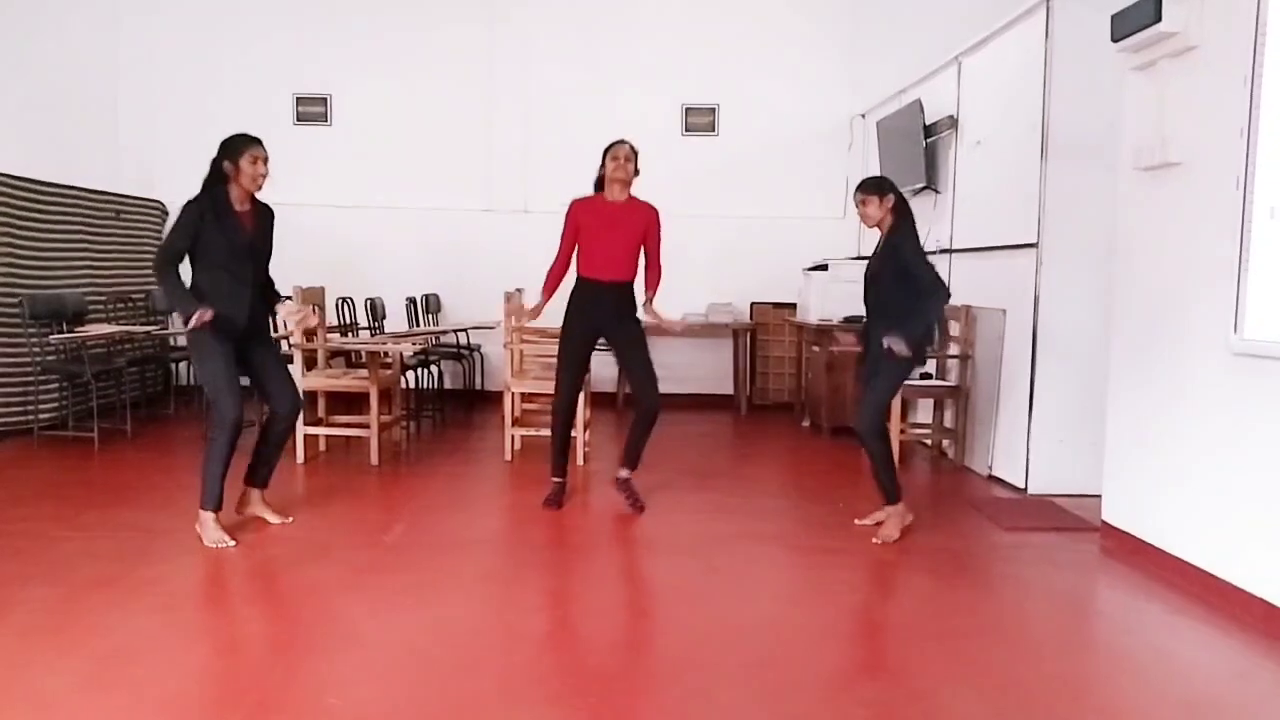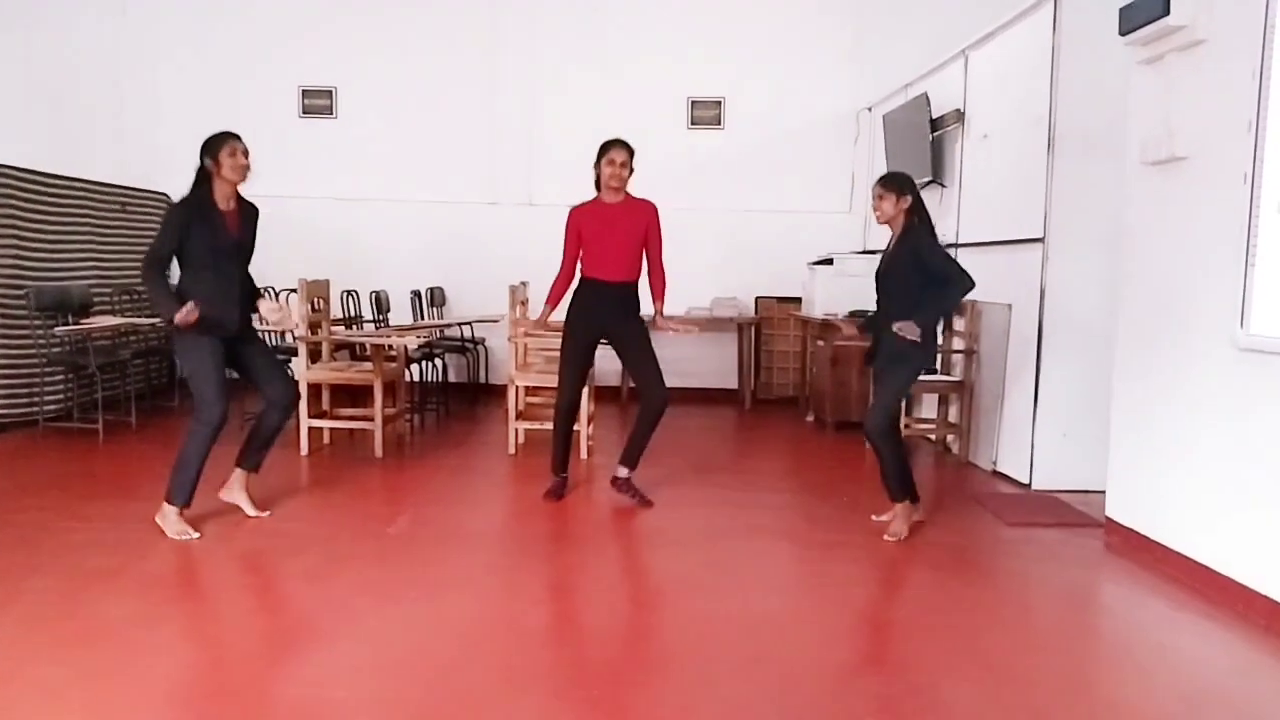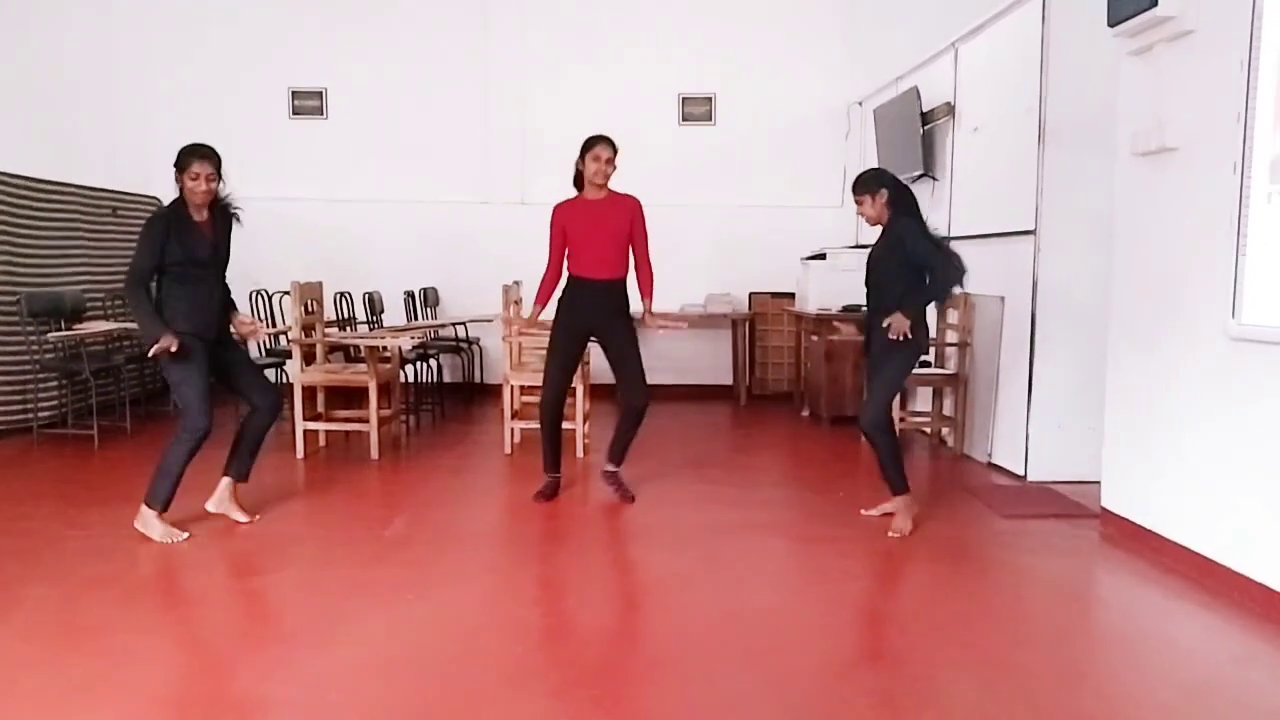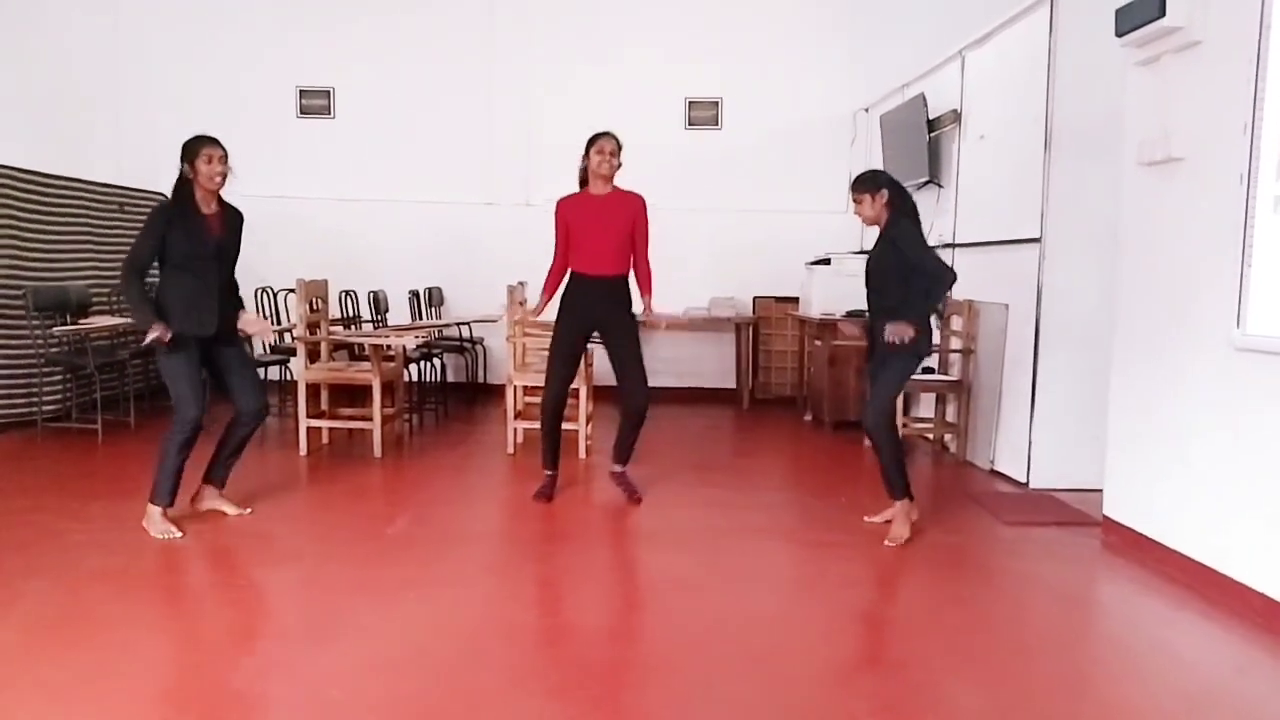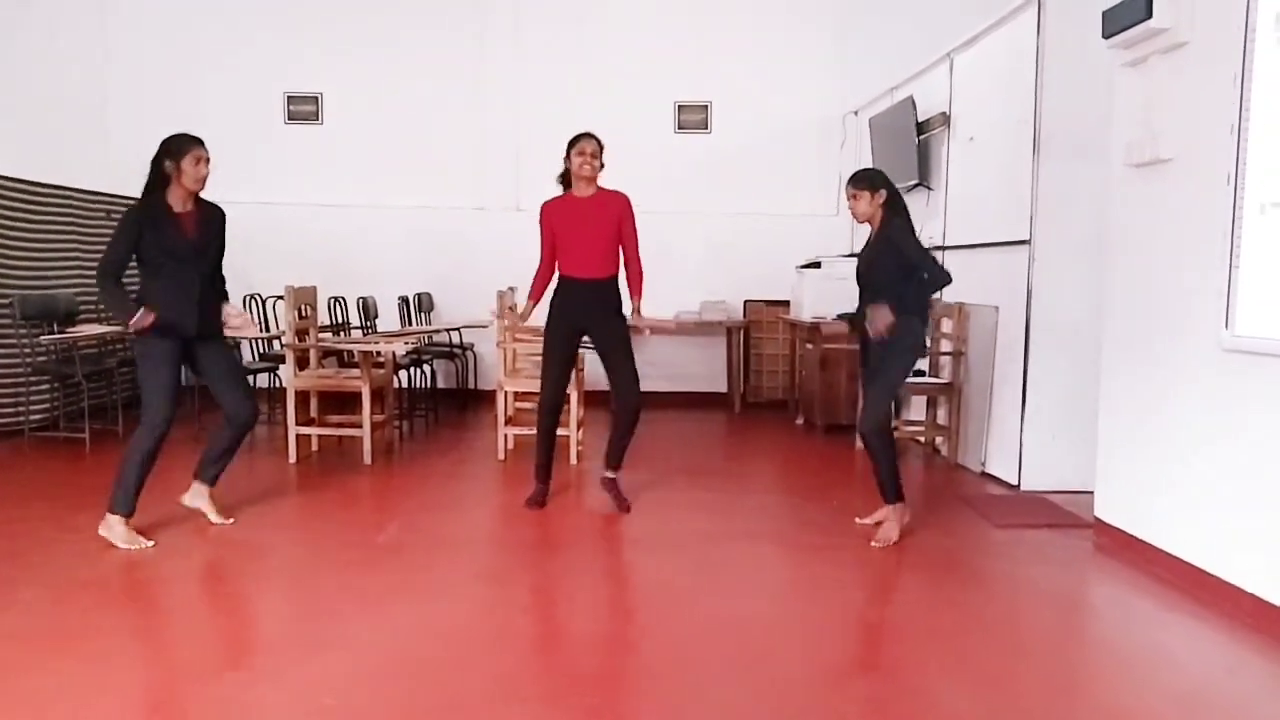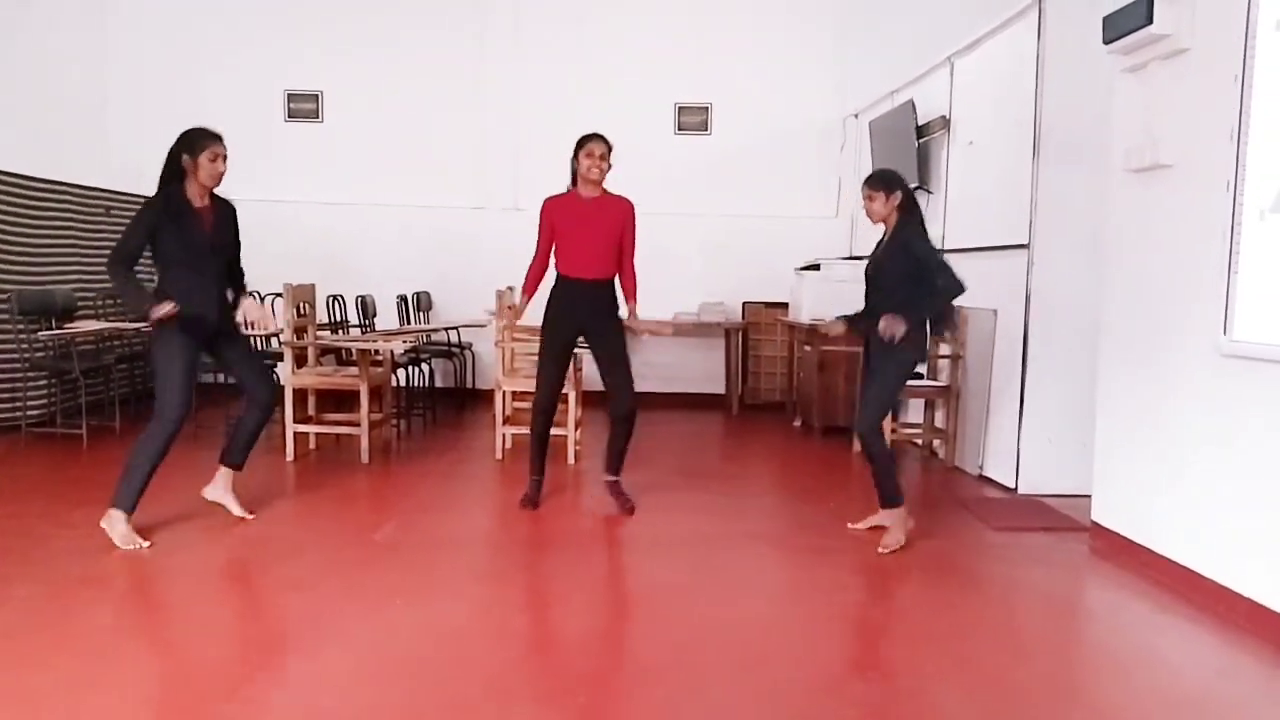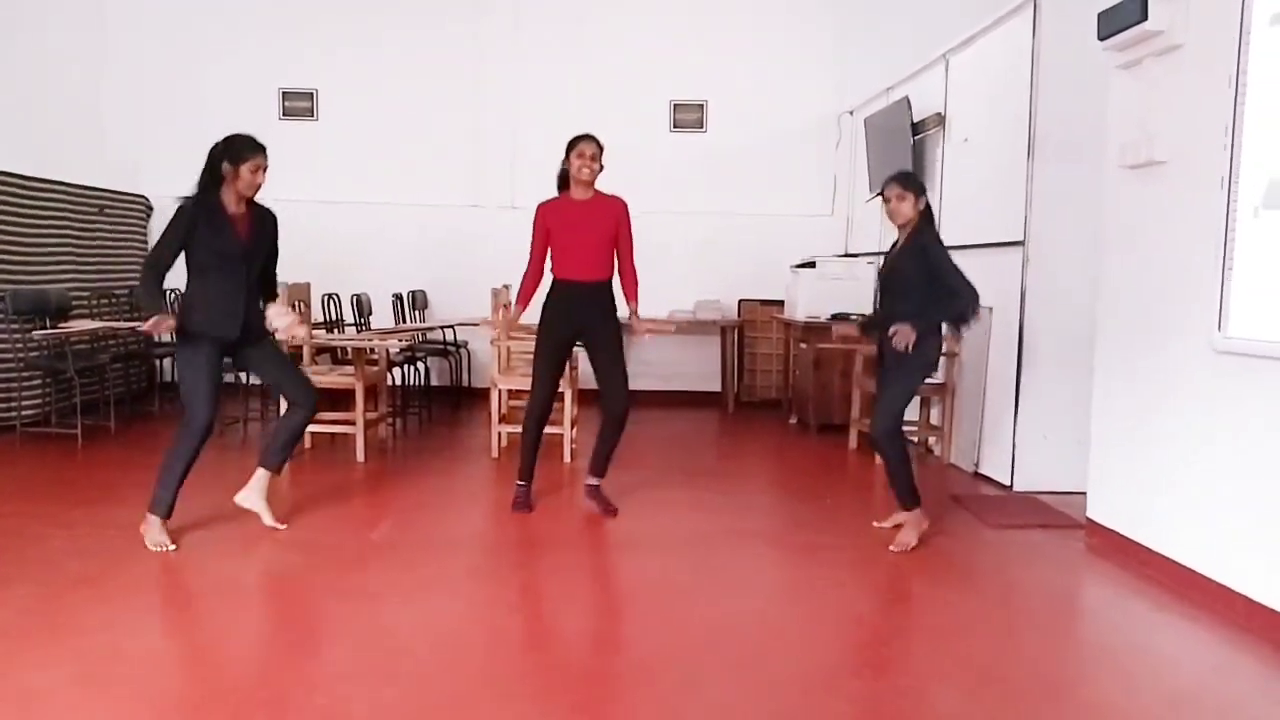
dt=0.7s
person 1, frame 1
left shoulder: (264, 215)
right shoulder: (202, 209)
right elbow: (164, 265)
left wrist: (280, 305)
right wrist: (189, 307)
left hip: (254, 326)
right hip: (212, 327)
left knee: (286, 405)
right knee: (228, 414)
left ankle: (253, 496)
right ankle: (208, 517)
person 1, frame 2
left shoulder: (249, 213)
right shoulder: (187, 211)
right elbow: (153, 266)
left wrist: (261, 303)
right wrist: (173, 309)
left hip: (238, 326)
right hip: (198, 326)
left knee: (284, 393)
right knee: (213, 412)
left ankle: (238, 482)
right ankle: (171, 508)
person 1, frame 3
left shoulder: (223, 220)
right shoulder: (163, 223)
right elbow: (136, 284)
left wrist: (233, 314)
right wrist: (157, 330)
left hip: (216, 332)
right hip: (181, 336)
left knee: (266, 400)
right knee: (197, 423)
left ankle: (225, 491)
right ankle: (150, 513)
person 1, frame 4
left shoulder: (233, 218)
right shoulder: (168, 215)
right elbow: (132, 272)
left wrist: (240, 313)
right wrist: (151, 319)
left hip: (221, 330)
right hip: (178, 331)
left knee: (253, 406)
right knee: (190, 415)
left ankle: (210, 491)
right ankle: (156, 509)
person 1, frame 5
left shoulder: (213, 216)
right shoulder: (143, 216)
right elbow: (108, 274)
left wrist: (224, 308)
right wrist: (128, 312)
left hip: (205, 329)
right hip: (159, 331)
left knee: (242, 411)
right knee: (158, 419)
left ankle: (199, 489)
right ankle: (115, 519)
person 1, frame 6
left shoulder: (225, 212)
right shoulder: (160, 209)
right elbow: (119, 263)
left wrist: (242, 298)
right wrist: (147, 304)
left hip: (220, 322)
right hip: (175, 325)
left knee: (263, 392)
right knee: (171, 416)
left ankle: (222, 482)
right ankle: (118, 514)
person 1, frame 7
left shoulder: (265, 220)
right shoulder: (195, 213)
right elbow: (154, 269)
left wrist: (271, 307)
right wrist: (156, 312)
left hip: (250, 332)
right hip: (201, 332)
left knee: (304, 398)
right knee: (199, 422)
left ankle: (255, 488)
right ankle: (155, 517)
person 2, frame 1
left shoulder: (902, 242)
right shoulder: (884, 246)
left elbow: (936, 294)
left wrist: (909, 339)
right wrist: (863, 338)
left hip: (898, 349)
right hip: (880, 347)
left knee: (866, 422)
right knee: (873, 424)
left ankle: (896, 507)
right ankle: (889, 506)
person 2, frame 2
left shoulder: (919, 240)
right shoulder: (894, 244)
left elbow: (962, 283)
left wrist: (922, 323)
right wrist: (862, 327)
left hip: (911, 349)
right hip: (889, 346)
left knee: (876, 423)
right knee: (885, 426)
left ankle: (905, 504)
right ankle: (907, 503)
person 2, frame 3
left shoulder: (905, 232)
right shoulder: (888, 237)
left elbow: (951, 272)
left wrist: (909, 314)
right wrist: (865, 330)
left hip: (901, 340)
right hip: (884, 340)
left knee: (871, 418)
right knee: (878, 418)
left ankle: (904, 500)
right ankle: (898, 496)
person 2, frame 4
left shoulder: (901, 233)
right shoulder: (887, 237)
left elbow: (944, 277)
left wrist: (912, 322)
right wrist: (871, 331)
left hip: (904, 343)
right hip: (887, 342)
left knee: (873, 417)
right knee: (881, 421)
left ankle: (902, 504)
right ankle: (903, 503)
person 2, frame 5
left shoulder: (897, 233)
right shoulder: (873, 241)
left elbow: (939, 277)
left wrist: (894, 312)
right wrist: (856, 323)
left hip: (901, 341)
right hip: (878, 342)
left knee: (871, 420)
right knee: (876, 424)
left ankle: (894, 511)
right ankle: (892, 502)
person 2, frame 6
left shoulder: (911, 239)
right shoulder: (885, 243)
left elbow: (952, 287)
left wrist: (907, 320)
right wrist: (847, 323)
left hip: (900, 348)
right hip: (878, 345)
left knee: (867, 423)
right knee: (867, 426)
left ankle: (897, 511)
right ankle: (888, 509)
person 2, frame 7
left shoulder: (927, 244)
right shoulder: (896, 250)
left elbow: (966, 297)
left wrist: (918, 327)
right wrist: (868, 328)
left hip: (917, 351)
right hip: (893, 348)
left knee: (882, 425)
right knee: (886, 427)
left ankle: (913, 516)
right ankle: (909, 508)
person 3, frame 1
left shoulder: (646, 214)
right shoulder: (579, 209)
left elbow: (652, 266)
right elbow: (562, 260)
left wrist: (649, 306)
right wrist: (542, 301)
left hip: (621, 308)
right hip: (581, 304)
left knee: (647, 399)
right knee: (565, 400)
left ankle: (625, 474)
right ankle: (558, 480)
person 3, frame 2
left shoulder: (646, 211)
right shoulder: (580, 215)
left elbow: (655, 266)
right elbow: (567, 268)
left wrist: (659, 311)
right wrist: (547, 310)
left hip: (627, 309)
right hip: (588, 306)
left knee: (656, 395)
right knee: (567, 398)
left ankle: (623, 473)
right ankle: (559, 475)
person 3, frame 3
left shoulder: (630, 206)
right shoulder: (563, 211)
left elbow: (642, 260)
right elbow: (555, 263)
left wrist: (648, 308)
right wrist: (538, 307)
left hip: (614, 305)
right hip: (574, 303)
left knee: (636, 398)
right knee: (552, 397)
left ankle: (612, 467)
right ankle: (553, 475)
person 3, frame 4
left shoulder: (633, 204)
right shoulder: (566, 206)
left elbow: (641, 260)
right elbow: (560, 261)
left wrist: (647, 305)
right wrist: (542, 302)
left hip: (617, 301)
right hip: (577, 299)
left knee: (637, 397)
right knee: (554, 394)
left ankle: (619, 469)
right ankle: (550, 474)
person 3, frame 5
left shoulder: (618, 203)
right shoulder: (551, 209)
left elbow: (632, 258)
right elbow: (547, 263)
left wrist: (635, 306)
right wrist: (529, 304)
left hip: (606, 302)
right hip: (565, 302)
left knee: (628, 399)
right knee: (551, 400)
left ankle: (610, 474)
right ankle: (542, 481)
person 3, frame 6
left shoulder: (622, 208)
right shoulder: (553, 206)
left elbow: (626, 264)
right elbow: (541, 258)
left wrist: (631, 308)
right wrist: (523, 301)
left hip: (604, 305)
right hip: (564, 302)
left knee: (624, 401)
right knee: (546, 398)
left ankle: (613, 479)
right ankle: (535, 480)
person 3, frame 7
left shoulder: (615, 208)
right shoulder: (547, 210)
left elbow: (626, 263)
right elbow: (535, 265)
left wrist: (634, 311)
right wrist: (517, 308)
left hip: (600, 306)
right hip: (559, 304)
left knee: (617, 403)
right knee: (540, 400)
left ankle: (594, 481)
right ankle: (524, 484)
